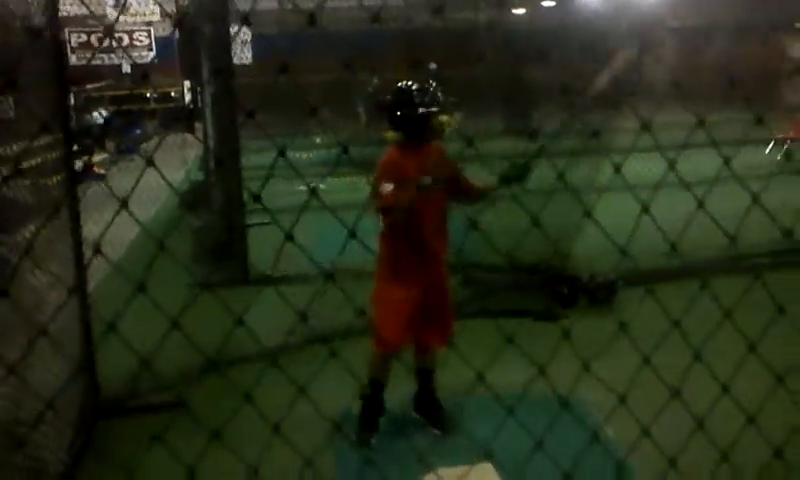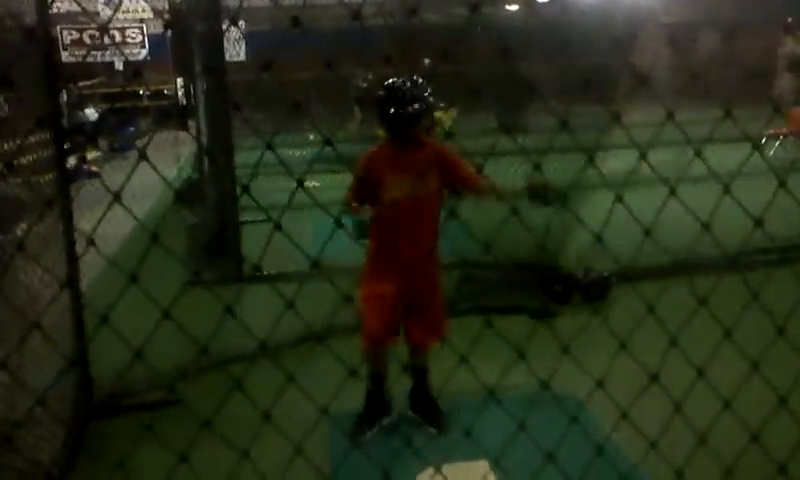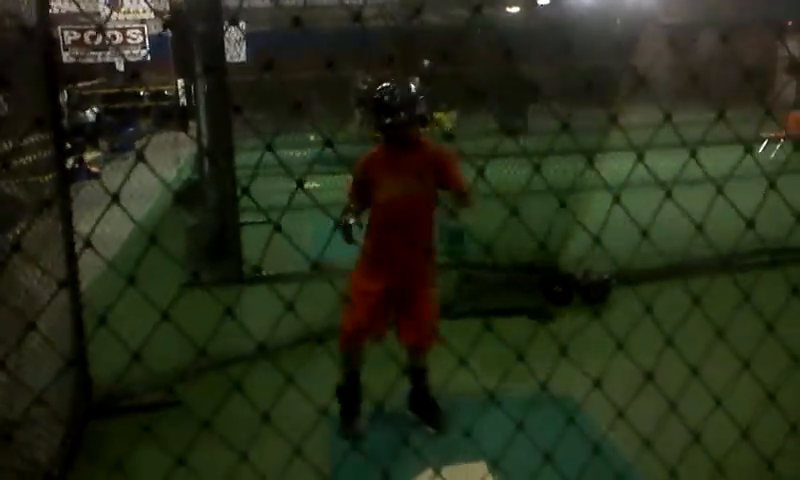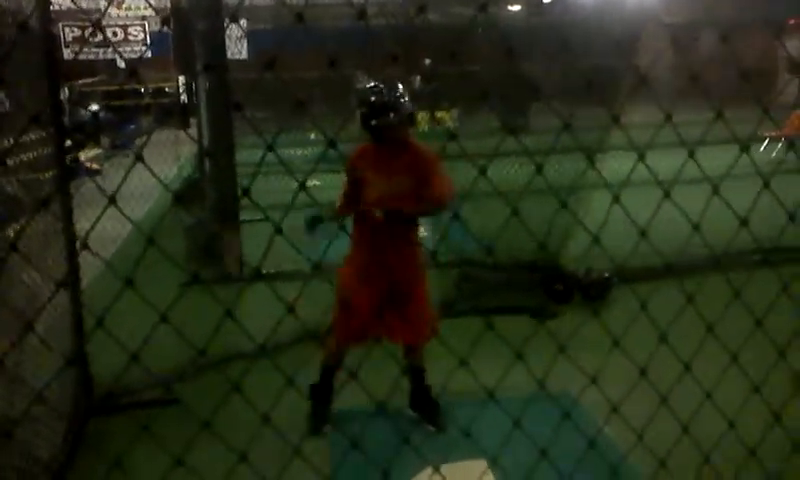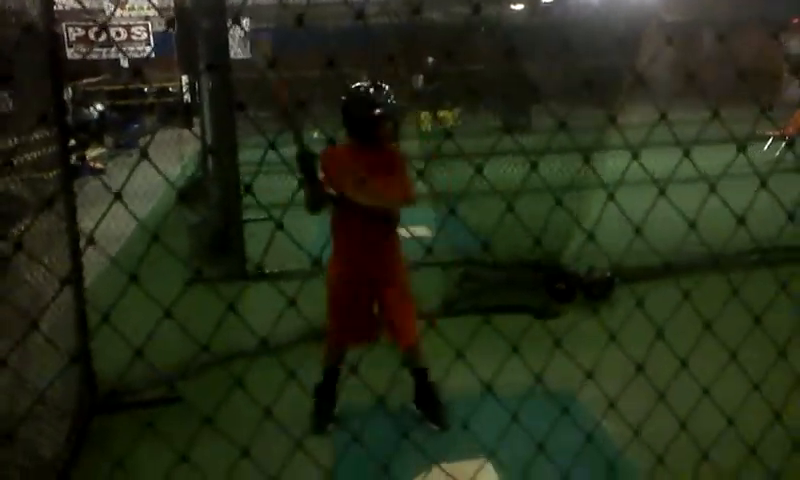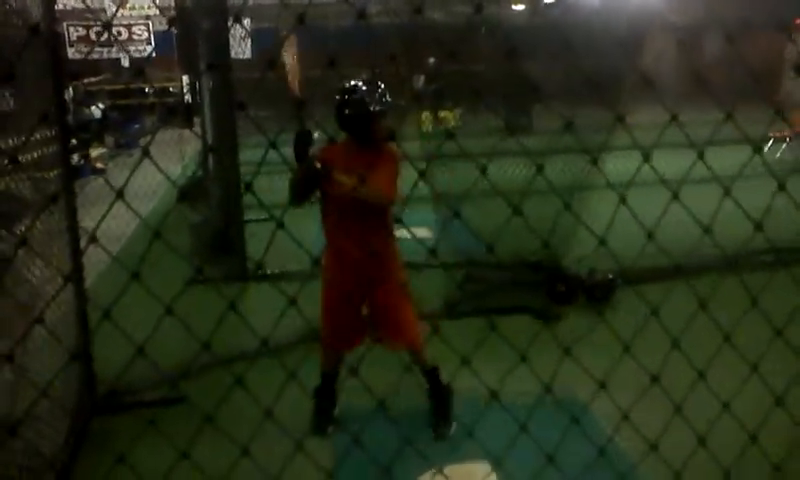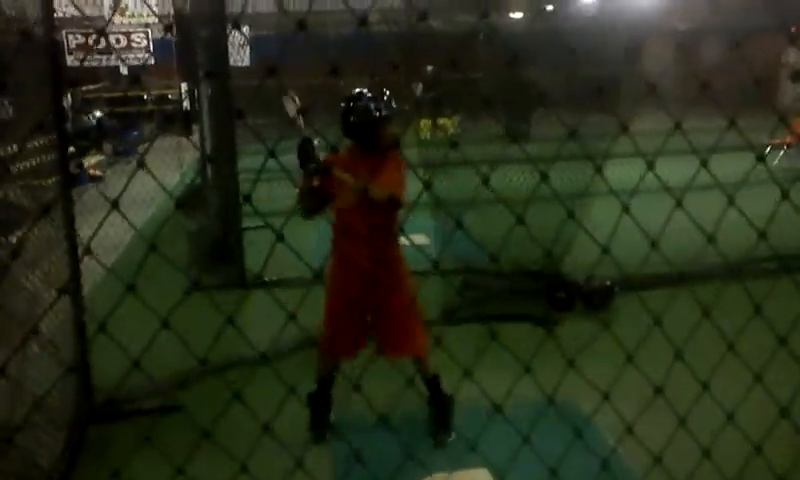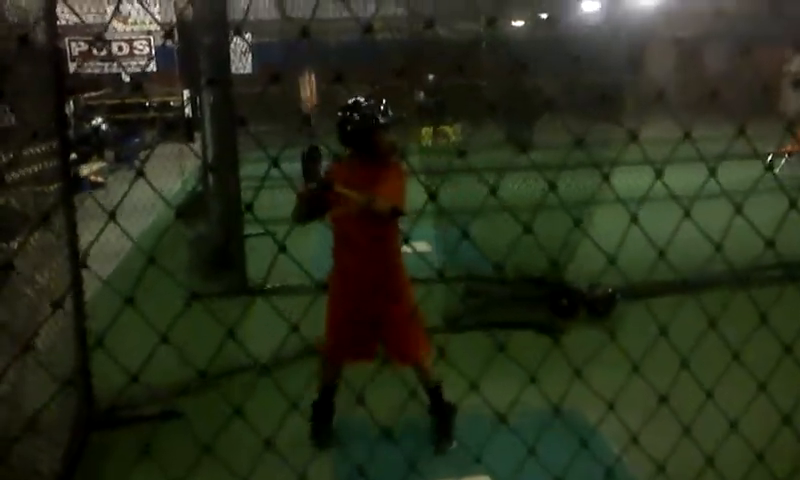
dt=0.2s
person 1, frame 1
left shoulder: (437, 154)
right shoulder: (392, 163)
left elbow: (466, 194)
right elbow: (390, 211)
left wrist: (501, 183)
right wrist: (422, 184)
left hip: (433, 261)
right hip: (400, 265)
left knee: (429, 334)
right knee: (389, 338)
left ankle: (425, 397)
right ankle: (372, 404)
person 1, frame 2
left shoulder: (436, 153)
right shoulder: (375, 159)
left elbow: (476, 184)
right elbow: (352, 200)
left wrist: (523, 191)
right wrist: (363, 213)
left hip: (424, 261)
right hip: (385, 263)
left knee: (421, 333)
right knee: (375, 335)
left ankle: (421, 395)
right ankle: (377, 400)
person 1, frame 3
left shoulder: (436, 156)
right shoulder: (372, 162)
left elbow: (462, 193)
right elbow: (359, 199)
right wrist: (349, 217)
left hip: (418, 261)
right hip: (376, 260)
left knee: (418, 333)
right knee: (354, 329)
left ankle: (419, 394)
right ankle: (350, 395)
person 1, frame 4
left shoulder: (420, 157)
right shoulder: (360, 158)
left elbow: (438, 202)
right elbow: (351, 202)
left wrist: (396, 212)
right wrist: (329, 215)
left hip: (405, 257)
right hip: (364, 258)
left knee: (413, 329)
right knee: (345, 329)
left ankle: (420, 393)
right ankle: (322, 394)
person 1, frame 5
left shoulder: (393, 158)
right shoulder: (333, 158)
left elbow: (393, 206)
right elbow: (315, 205)
left wrist: (348, 197)
right wrist: (313, 184)
left hip: (386, 258)
right hip: (347, 259)
left knee: (405, 329)
right knee: (339, 331)
left ankle: (424, 391)
right ankle: (326, 394)
person 1, frame 6
left shoulder: (387, 155)
right shoulder: (328, 155)
left elbow: (380, 199)
right elbow: (296, 198)
left wrist: (332, 174)
right wrist: (303, 162)
left hip: (382, 258)
right hip: (341, 260)
left knee: (406, 329)
right knee: (335, 334)
left ankle: (438, 393)
right ankle: (326, 396)
person 1, frame 7
left shoulder: (392, 160)
right shoulder: (335, 163)
left elbow: (383, 196)
right elbow: (307, 211)
left wrist: (336, 174)
right wrist: (309, 171)
left hip: (388, 266)
right hip: (347, 268)
left knee: (411, 337)
right knee: (334, 340)
left ankle: (438, 400)
right ankle: (321, 402)
person 1, frame 8
left shoulder: (391, 168)
right shoulder: (334, 173)
left elbow: (384, 207)
right elbow: (301, 216)
left wrist: (336, 188)
right wrist: (311, 181)
left hip: (388, 275)
right hip: (348, 277)
left knee: (412, 345)
right knee: (336, 348)
left ankle: (440, 409)
right ankle: (323, 409)
